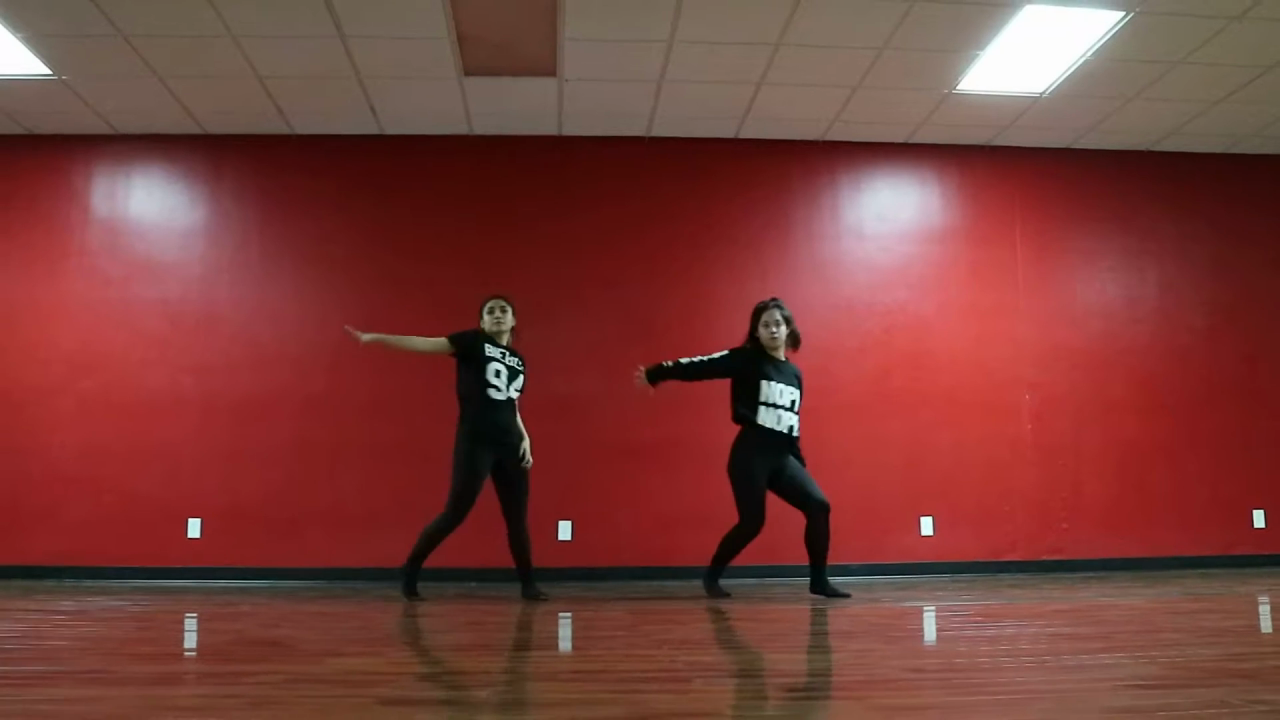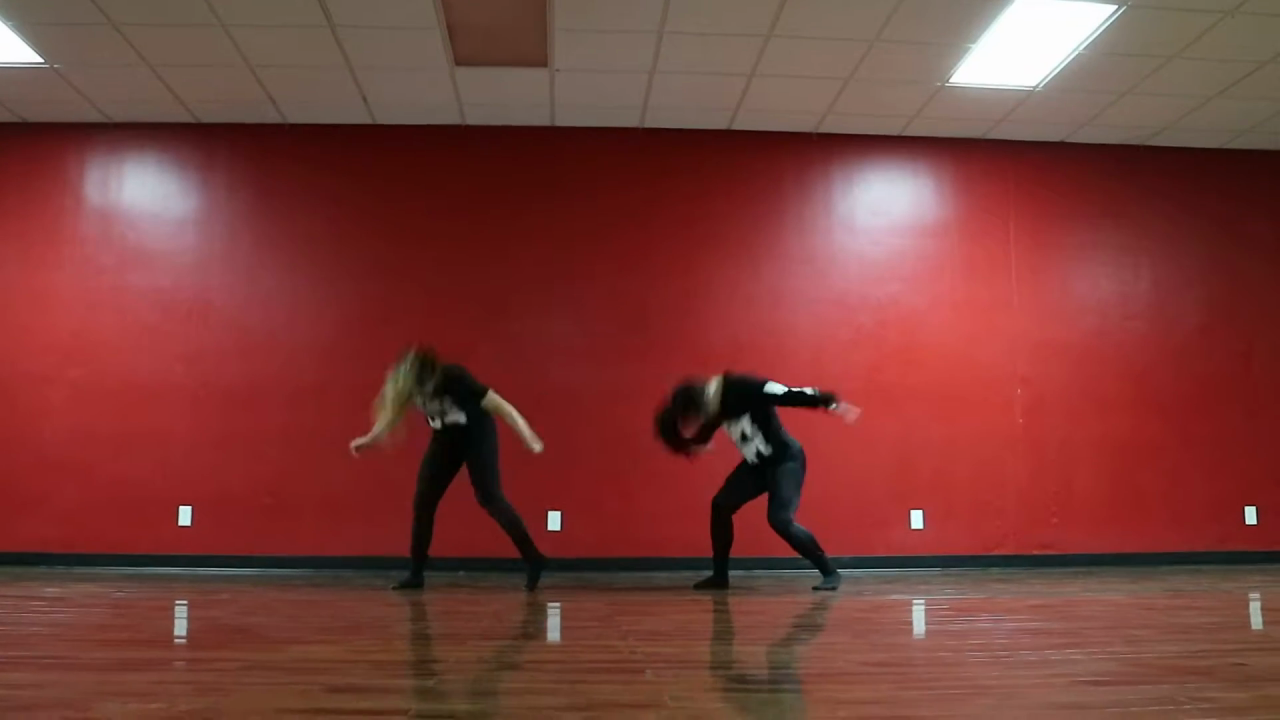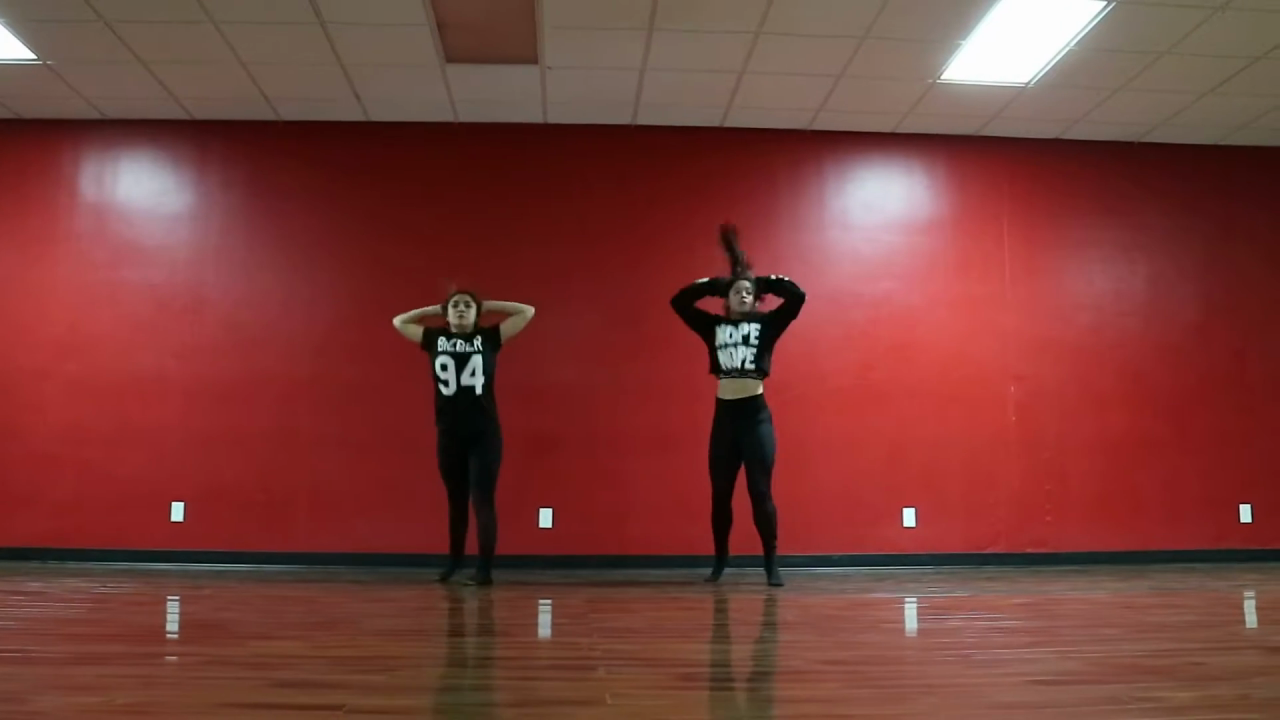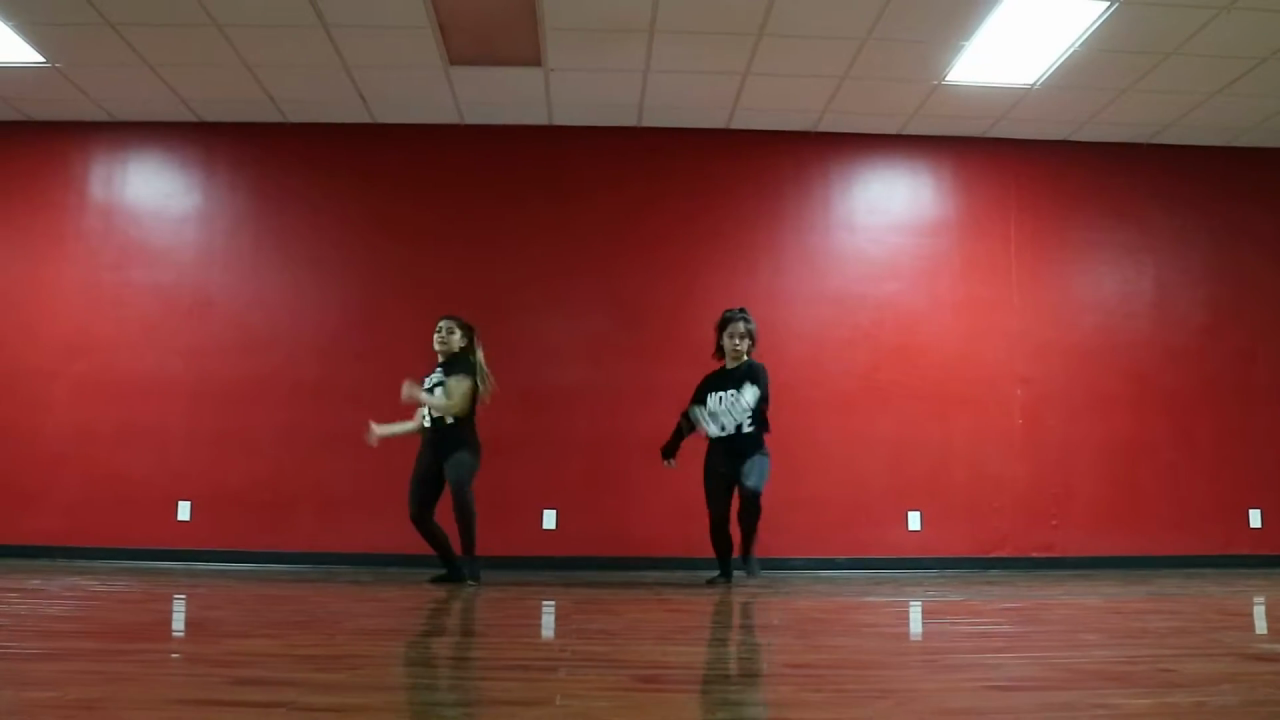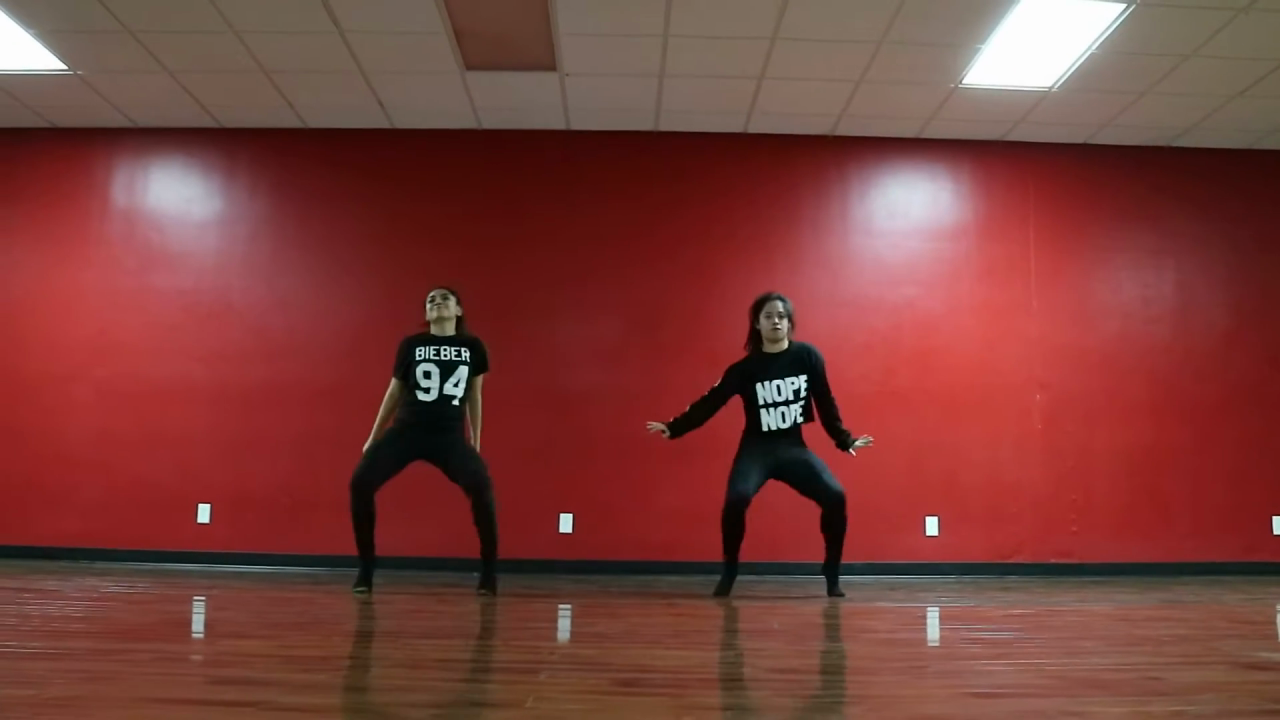
dt=1s
person 1, frame 1
left shoulder: (794, 374)
right shoulder: (746, 360)
right elbow: (700, 366)
left wrist: (798, 459)
right wrist: (655, 372)
left hip: (783, 457)
right hip: (749, 455)
left knee: (819, 505)
right knee: (752, 523)
left ankle: (819, 580)
right ankle: (712, 576)
person 1, frame 2
left shoulder: (746, 388)
right shoulder: (719, 403)
left elbow: (789, 396)
right elbow: (708, 428)
left wrist: (830, 402)
right wrist: (697, 441)
left hip: (784, 461)
right hip: (756, 464)
left knee: (780, 520)
right knee: (721, 506)
left ankle: (830, 573)
right ankle: (720, 575)
person 1, frame 3
left shoulder: (766, 324)
right shoulder: (713, 324)
left elbow: (797, 297)
right elbow: (679, 301)
left wrist: (764, 283)
right wrist: (714, 283)
left hip: (756, 416)
right hip: (725, 415)
left knee: (760, 491)
right knee: (721, 493)
left ankle: (772, 564)
right ankle: (720, 561)
person 1, frame 4
left shoulder: (755, 372)
right shoulder: (712, 380)
left elbow: (744, 403)
right elbow: (690, 416)
left wrist: (703, 418)
right wrist: (670, 450)
left hip: (752, 450)
right hip: (719, 454)
left knee: (751, 490)
right knee: (718, 517)
left ankle: (748, 551)
right ankle: (725, 570)
person 1, frame 5
left shoulder: (807, 355)
right shoulder: (745, 367)
left elbow: (825, 401)
right elbow: (711, 401)
left wrist: (845, 438)
right wrist: (673, 427)
left hip: (793, 447)
right hip: (756, 448)
left knee: (835, 496)
right knee: (736, 499)
left ankle: (832, 573)
right ankle: (729, 573)
person 2, frame 1
left shoulder: (518, 362)
right shoulder: (473, 341)
right elbow: (426, 344)
left wrist: (525, 439)
right wrist: (376, 338)
left hip: (510, 445)
right hip: (474, 441)
left knee: (516, 515)
right knee: (456, 512)
left ankle: (528, 583)
right ankle: (409, 573)
person 2, frame 2
left shoulder: (457, 380)
right shoulder: (402, 386)
left elbow: (500, 405)
right elbow: (394, 409)
left wrist: (528, 437)
right wrist: (371, 438)
left hip: (477, 437)
right hip: (444, 440)
left knee: (490, 497)
right knee: (423, 501)
left ankle: (533, 559)
right ankle: (416, 573)
person 2, frame 3
left shoulder: (489, 338)
right shoulder: (436, 339)
left elbow: (528, 312)
right elbow: (398, 322)
left wrist: (488, 305)
right wrist: (435, 309)
left hip: (485, 434)
right hip: (449, 434)
left knee: (482, 500)
right knee: (456, 500)
left ankle: (484, 569)
right ankle: (454, 560)
person 2, frame 4
left shoulder: (461, 366)
right shoulder: (436, 371)
left elbow: (455, 406)
right elbow: (422, 419)
left wrist: (416, 394)
right wrist: (384, 430)
left hip: (462, 449)
right hip: (431, 451)
left knee: (459, 488)
right knee: (418, 514)
left ankle: (470, 564)
right ankle: (452, 567)
person 2, frame 5
left shoulder: (473, 347)
right shoulder: (411, 345)
left elbow: (474, 396)
right elbow: (395, 393)
left wrist: (475, 439)
right wrist: (372, 438)
left hip: (448, 434)
right hip: (406, 430)
left knee: (479, 484)
right knee: (361, 483)
left ankle: (489, 570)
right ankle: (366, 568)
